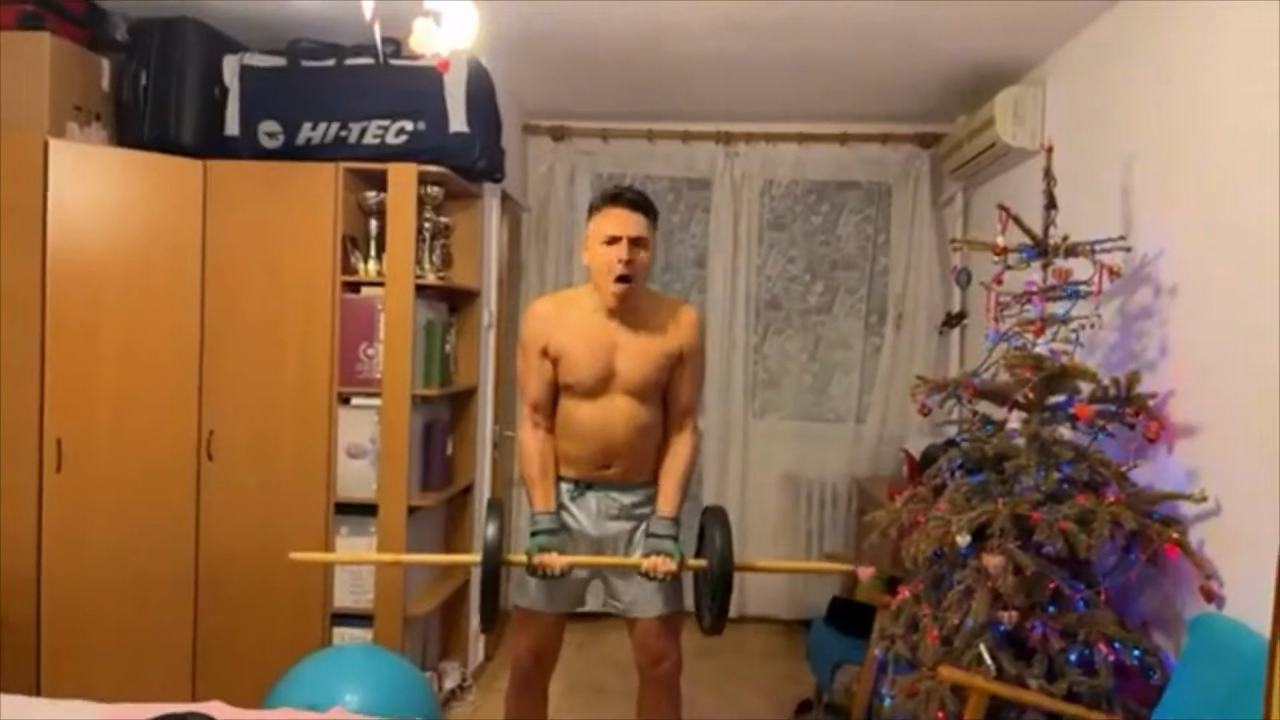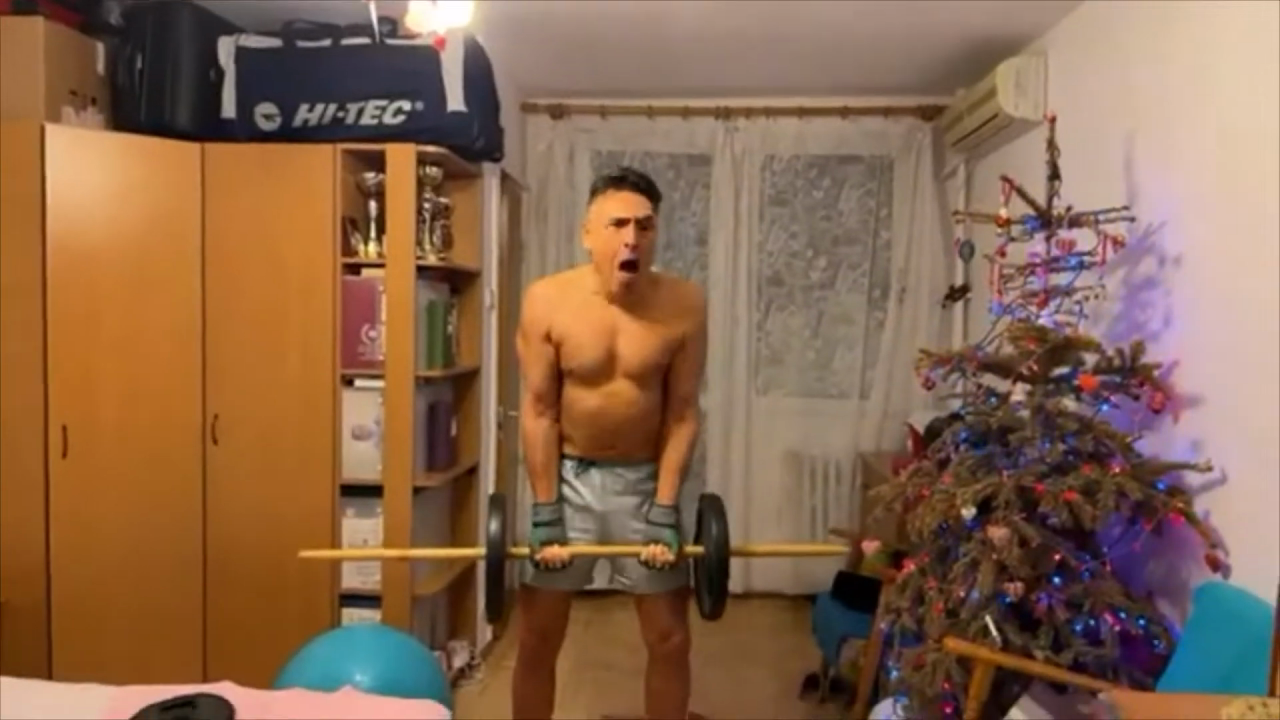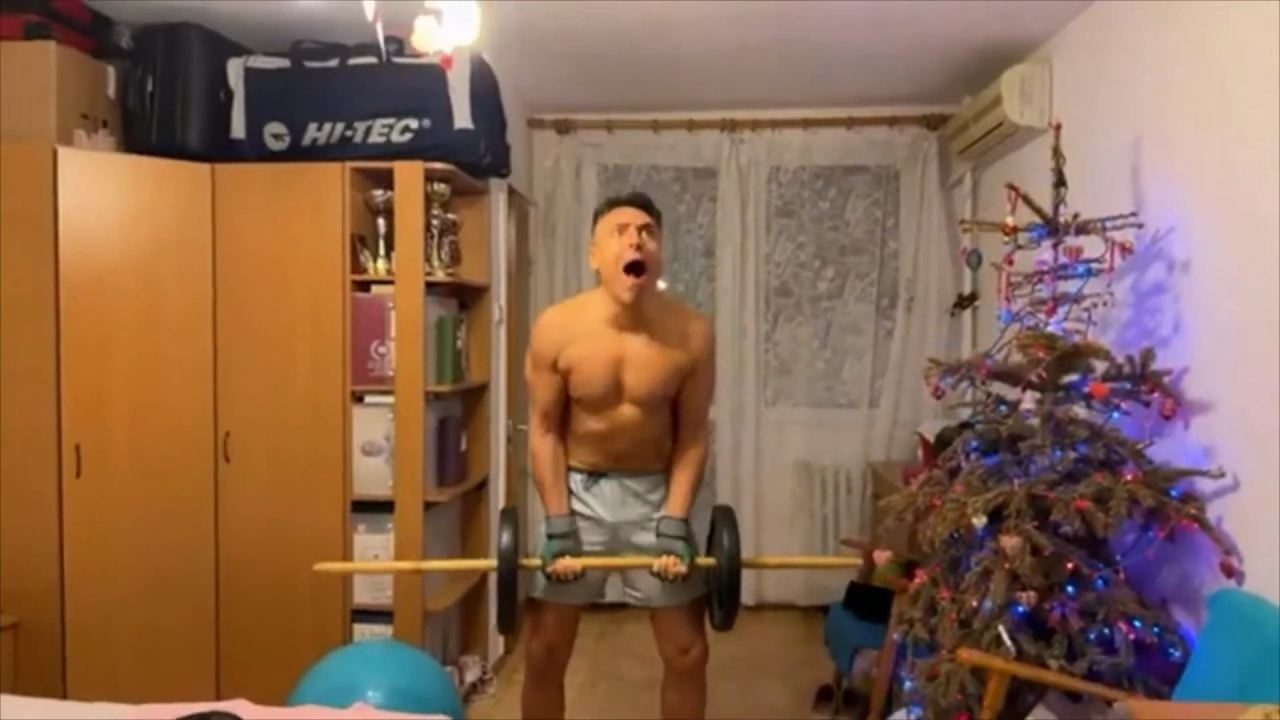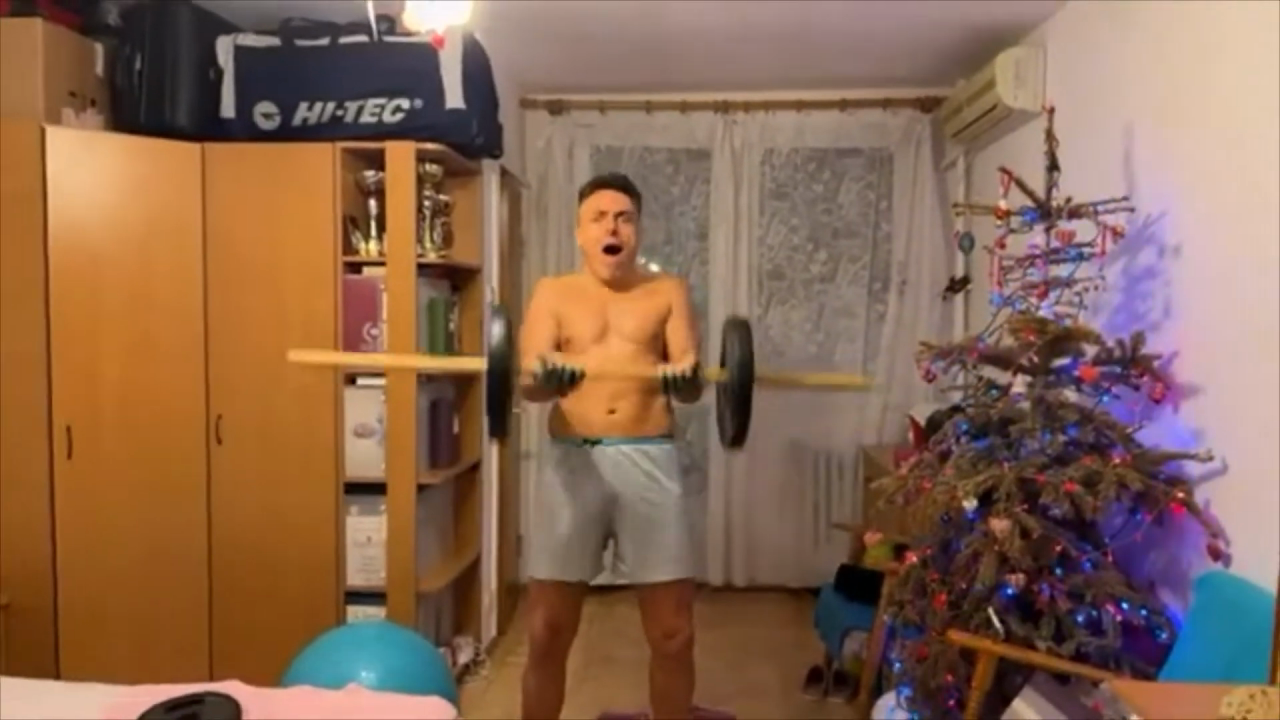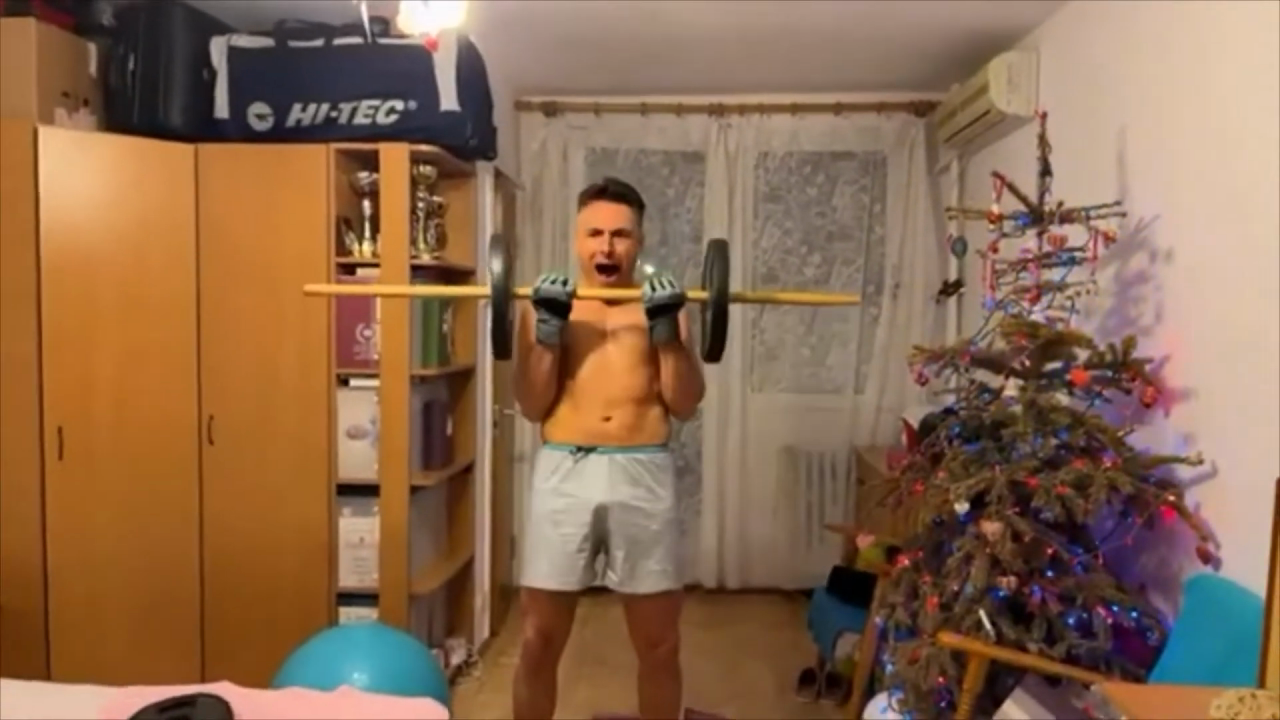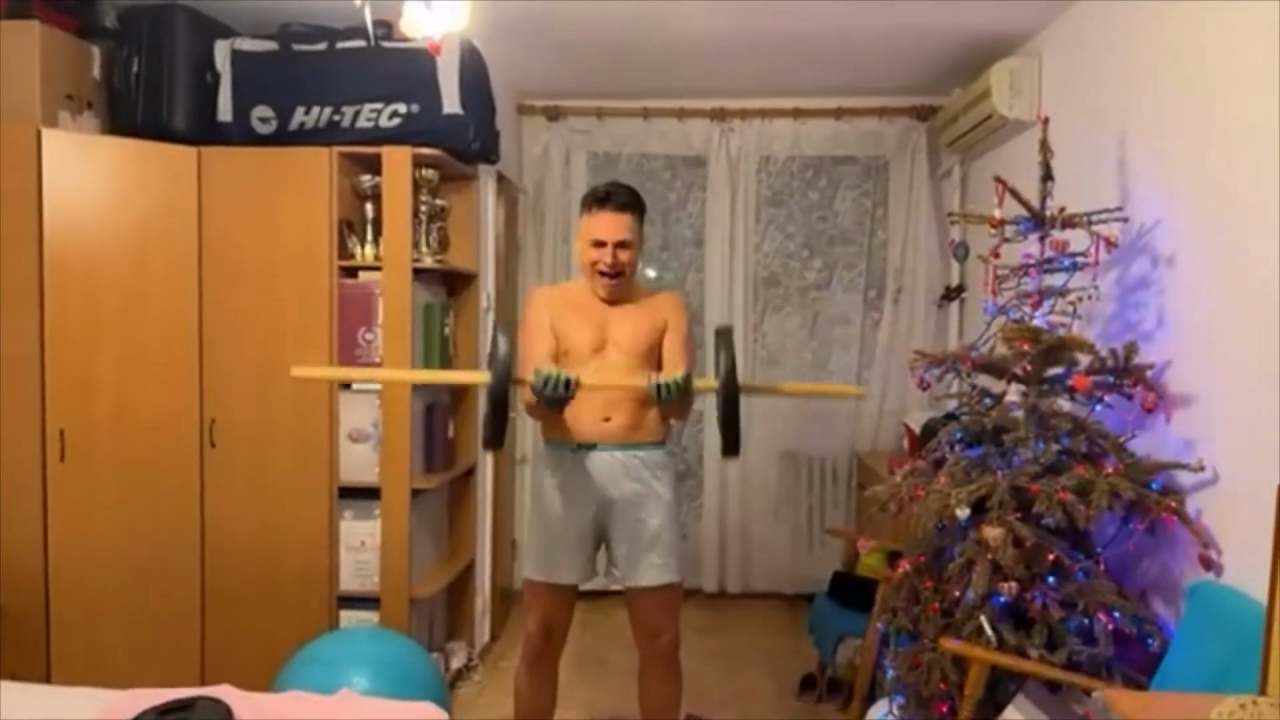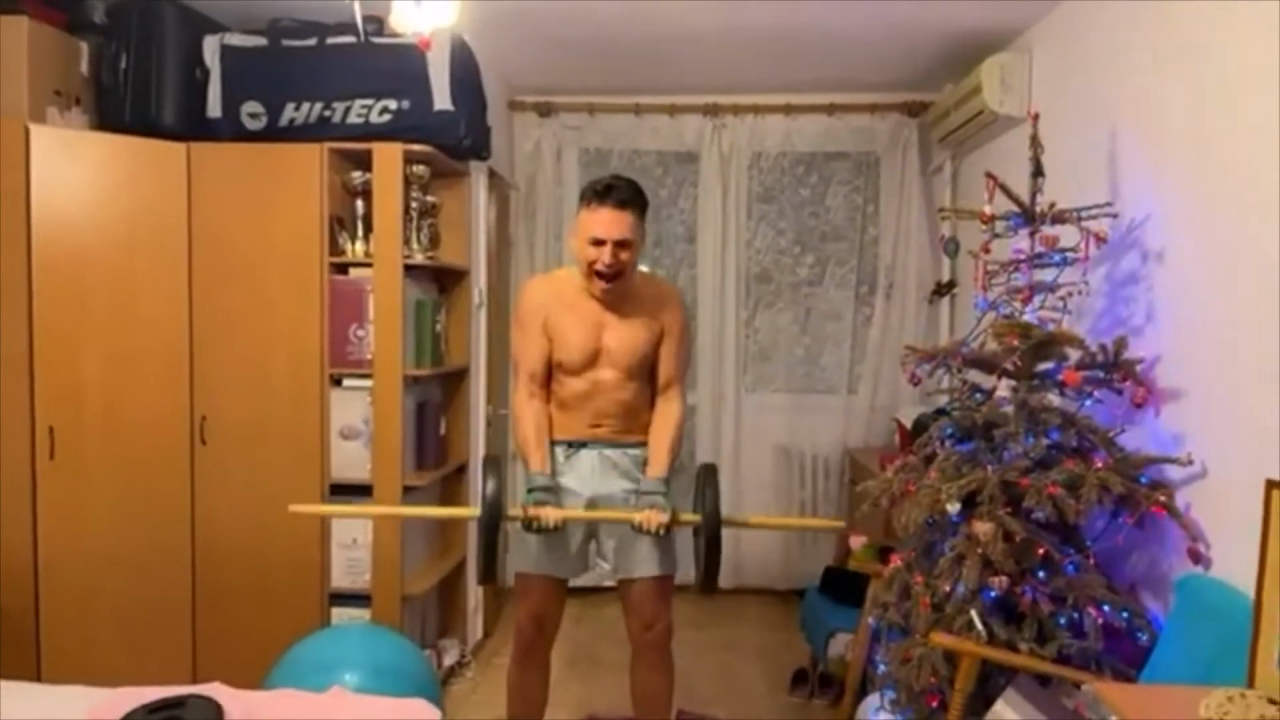
dt=0.4s
person 1, frame 1
left shoulder: (681, 324)
right shoulder: (546, 317)
left elbow: (682, 429)
right elbow: (535, 425)
left wrist: (666, 524)
right wrist: (544, 522)
left hip: (641, 505)
right hip: (565, 499)
left knee: (661, 662)
right knee: (529, 661)
person 1, frame 2
left shoulder: (685, 306)
right shoulder: (547, 300)
left elbow: (682, 414)
right elbow: (538, 413)
left wrist: (665, 511)
right wrist: (545, 516)
left hip: (643, 480)
right hip: (569, 477)
left knee: (670, 639)
right knee: (537, 639)
person 1, frame 3
left shoulder: (692, 333)
right shoulder: (556, 327)
left elbow: (693, 434)
right elbow: (543, 431)
left wrist: (676, 528)
right wrist: (557, 532)
left hip: (653, 492)
right hip: (577, 490)
left knee: (687, 652)
right knee: (543, 653)
person 1, frame 4
left shoulder: (668, 293)
right shoulder: (551, 293)
left elbow: (690, 384)
right elbow: (530, 384)
left wrist: (684, 372)
right wrist: (547, 373)
left hip: (651, 464)
right hip: (573, 465)
left knee: (674, 635)
right knee: (547, 634)
person 1, frame 5
left shoulder: (662, 304)
right shoulder: (547, 303)
left elbow: (685, 403)
right elbow: (532, 404)
left wrist: (666, 328)
right wrist: (548, 326)
left hip: (643, 477)
right hip: (563, 475)
left knee: (659, 645)
right knee: (539, 642)
person 1, frame 6
left shoulder: (665, 306)
right shoulder: (548, 302)
left elbow: (679, 391)
right elbow: (533, 389)
left wrist: (676, 392)
right wrist: (544, 392)
left hip: (644, 472)
right hip: (567, 469)
left knee: (660, 638)
right knee: (542, 635)
person 1, frame 7
left shoulder: (663, 302)
right shoulder: (540, 295)
left elbow: (669, 397)
right elbow: (529, 394)
left wrist: (657, 484)
right wrist: (540, 484)
left hip: (632, 466)
right hip: (560, 465)
left knee: (652, 629)
right knee: (531, 629)
